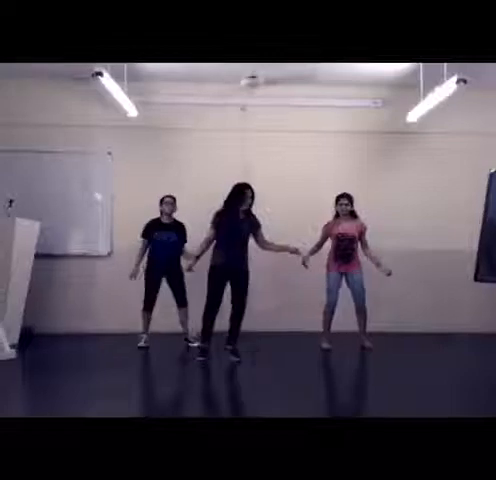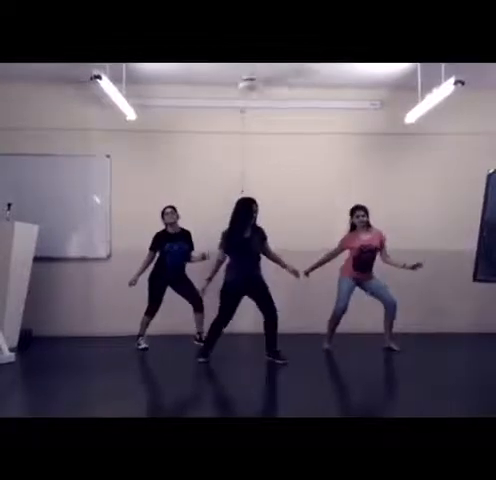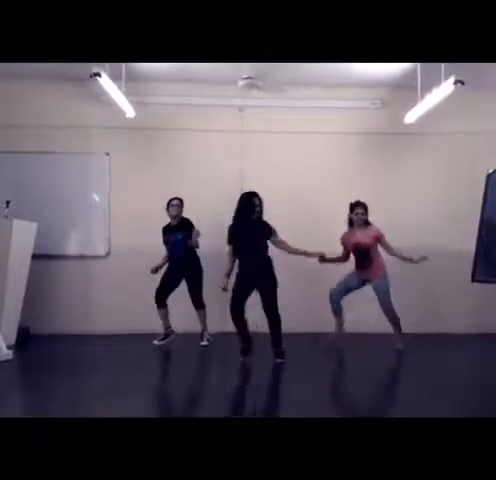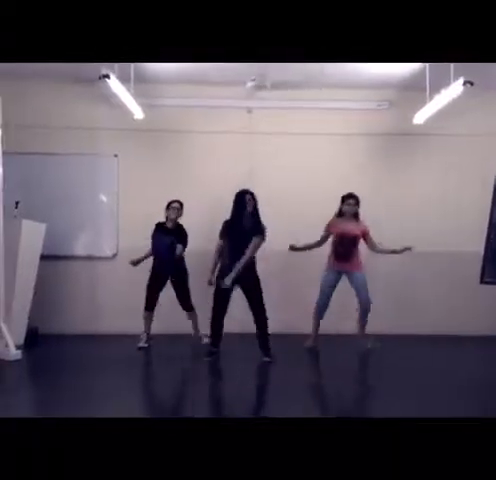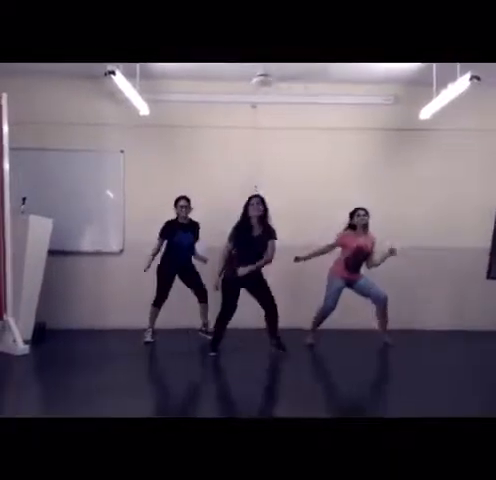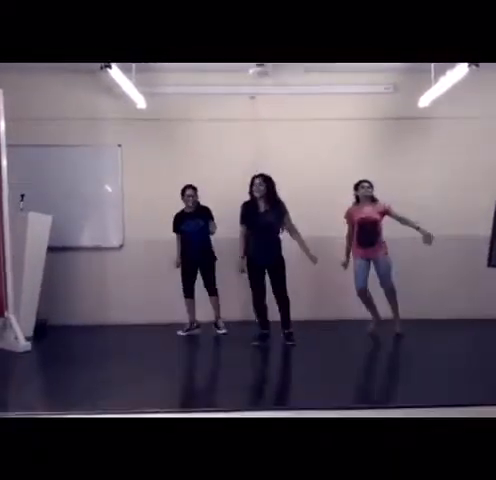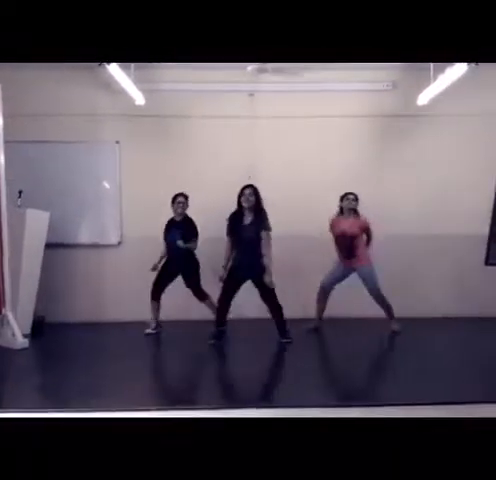
dt=0.4s
person 1, frame 1
left shoulder: (251, 220)
right shoulder: (221, 216)
left elbow: (263, 244)
right elbow: (209, 239)
left wrist: (288, 249)
right wrist: (195, 258)
left hip: (240, 268)
right hip: (219, 266)
left knee: (239, 306)
right knee: (212, 304)
left ankle: (231, 345)
right ankle: (204, 345)
person 1, frame 2
left shoulder: (258, 232)
right shoulder: (229, 235)
left elbow: (268, 253)
right elbow: (220, 259)
left wrist: (287, 266)
right wrist: (209, 280)
left hip: (255, 280)
right hip: (233, 281)
left knee: (271, 314)
right knee: (223, 317)
left ankle: (272, 351)
right ankle: (206, 348)
person 1, frame 3
left shoulder: (263, 227)
right shoulder: (234, 229)
left elbow: (283, 246)
right elbow: (232, 254)
left wrist: (310, 254)
right wrist: (226, 276)
left hip: (265, 273)
right hip: (245, 274)
left knee: (271, 312)
right knee: (236, 309)
left ankle: (278, 349)
right ankle: (246, 345)
person 1, frame 4
left shoulder: (257, 227)
right shoulder: (229, 225)
left elbow: (249, 254)
right elbow: (219, 249)
left wrist: (233, 275)
right wrist: (212, 272)
left hip: (247, 273)
right hip: (225, 272)
left knee: (258, 309)
right knee: (218, 310)
left ankle: (265, 347)
right ankle: (214, 347)
person 1, frame 5
left shoulder: (269, 232)
right shoulder: (239, 228)
left elbow: (268, 257)
right elbow: (227, 252)
left wrist: (249, 268)
right wrist: (219, 275)
left hip: (254, 275)
right hip: (233, 275)
left knee: (271, 307)
right knee: (227, 310)
left ankle: (275, 340)
right ankle: (214, 343)
person 1, frame 6
left shoulder: (278, 207)
right shoulder: (247, 208)
left elbow: (292, 231)
right elbow: (243, 234)
left wrist: (307, 251)
right wrist: (242, 257)
left hip: (274, 256)
right hip: (254, 257)
left knee: (280, 293)
right knee: (258, 294)
left ankle: (287, 331)
right ankle: (264, 331)
person 1, frame 7
left shoulder: (261, 219)
right shoulder: (234, 218)
left elbow: (266, 247)
right elbow: (230, 245)
left wrist: (269, 272)
right wrist: (224, 267)
left hip: (257, 265)
right hip: (238, 265)
left knee: (270, 299)
right knee: (224, 298)
left ankle: (283, 331)
right ankle: (219, 330)
person 2, frame 1
left shoulder: (359, 225)
right shoulder: (330, 226)
left elbow: (366, 249)
right elbow: (319, 245)
left wrist: (379, 264)
right wrist: (307, 255)
left hip: (353, 267)
right hip: (334, 267)
left knee: (360, 302)
right knee: (331, 302)
left ankle: (363, 337)
right ankle: (325, 338)
person 2, frame 2
left shoulder: (378, 235)
right shoulder: (349, 238)
left elbow: (386, 258)
right elbow: (332, 255)
left wrist: (405, 266)
right wrist: (312, 268)
left hip: (368, 277)
right hip: (348, 276)
left knee: (391, 303)
right knee: (340, 307)
left ankle: (388, 340)
right ankle: (329, 338)
person 2, frame 3
left shoulder: (374, 232)
right shoulder: (346, 237)
left elbow: (391, 251)
right elbow: (345, 257)
left wrist: (411, 259)
right wrist: (328, 259)
left hip: (377, 274)
right hip: (359, 273)
left knee: (387, 308)
right knee: (335, 294)
left ankle: (399, 338)
right ankle: (339, 329)
person 2, frame 4
left shoulder: (362, 227)
right shoulder: (334, 223)
left elbow: (374, 248)
right elbow: (320, 242)
left wrist: (396, 251)
right wrist: (299, 248)
left hip: (354, 268)
right hip: (334, 266)
left knee: (365, 301)
right knee: (323, 300)
left ankle: (362, 333)
right ankle: (314, 336)
person 2, frame 5
left shoulder: (371, 239)
right shoulder: (346, 236)
left elbow: (370, 264)
right elbow: (326, 249)
left wrist: (387, 254)
right wrist: (304, 258)
left hip: (356, 277)
right hip: (338, 275)
left knee: (382, 298)
right knee: (328, 307)
left ankle: (384, 333)
right ankle: (311, 332)
person 2, frame 6
left shoulder: (380, 208)
right shoulder: (351, 212)
left elbow: (401, 219)
right elbow: (350, 235)
left wrist: (422, 231)
right wrist: (347, 257)
left hip: (379, 253)
right hip: (360, 255)
left knee: (387, 286)
right knee: (360, 288)
left ankle: (397, 320)
right ankle: (375, 317)
person 2, frame 7
left shoulder: (361, 222)
right shoulder: (334, 222)
left elbow: (369, 238)
left hip: (362, 263)
right hip: (343, 263)
left knee: (376, 294)
right knee: (324, 287)
left ankle: (392, 319)
right ankle: (318, 321)
person 3, frame 1
left shoulder: (180, 227)
right shoulder: (153, 225)
left elbow: (182, 250)
right elbow: (144, 247)
left wrist: (194, 257)
right wrist: (136, 267)
left hip: (174, 268)
right hip: (154, 268)
left knee: (181, 299)
right knee: (149, 300)
left ankle: (186, 334)
right ankle: (144, 335)
person 3, frame 2
left shoulder: (186, 235)
right shoulder: (160, 237)
left elbow: (189, 257)
right elbow: (150, 258)
left wrist: (200, 257)
right wrist: (137, 276)
left hip: (179, 276)
right hip: (159, 277)
left knee: (197, 301)
right knee: (152, 307)
left ankle: (199, 335)
right ankle: (141, 337)
person 3, frame 3
left shoulder: (187, 224)
right shoulder: (166, 229)
left elbow: (195, 246)
left wrist: (195, 239)
right wrist: (159, 266)
left hip: (192, 267)
right hip: (175, 267)
left knee: (197, 300)
right knee: (159, 296)
left ankle: (205, 332)
right ankle: (168, 331)
person 3, frame 4
left shoulder: (181, 231)
right shoulder: (158, 227)
left elbow: (179, 255)
left wrist: (179, 252)
right wrist: (141, 259)
left hip: (177, 270)
right hip: (159, 269)
left knee: (186, 302)
right knee: (150, 301)
left ankle: (197, 333)
right ankle: (146, 335)
person 3, frame 5
left shoulder: (195, 226)
right shoulder: (169, 225)
right elbow: (159, 245)
left wrist: (199, 257)
right wrist: (150, 260)
left hip: (186, 266)
right hip: (168, 266)
left knee: (202, 292)
right knee: (160, 297)
left ankle: (205, 327)
right ankle: (150, 329)
person 3, frame 6
left shoulder: (204, 211)
right shoulder: (179, 217)
left elbow: (212, 232)
right elbow: (179, 239)
left wrist: (212, 226)
right wrist: (178, 256)
left hip: (205, 254)
right hip: (188, 256)
left knee: (210, 286)
right knee: (188, 288)
left ankle: (218, 321)
right ankle: (193, 324)
person 3, frame 7
left shoulder: (189, 223)
right shoulder: (170, 223)
left elbow: (194, 245)
left wrist: (184, 245)
right wrist: (158, 262)
left hip: (188, 263)
right hip: (171, 263)
left knee: (198, 292)
right knee: (156, 291)
right ankle: (155, 323)
